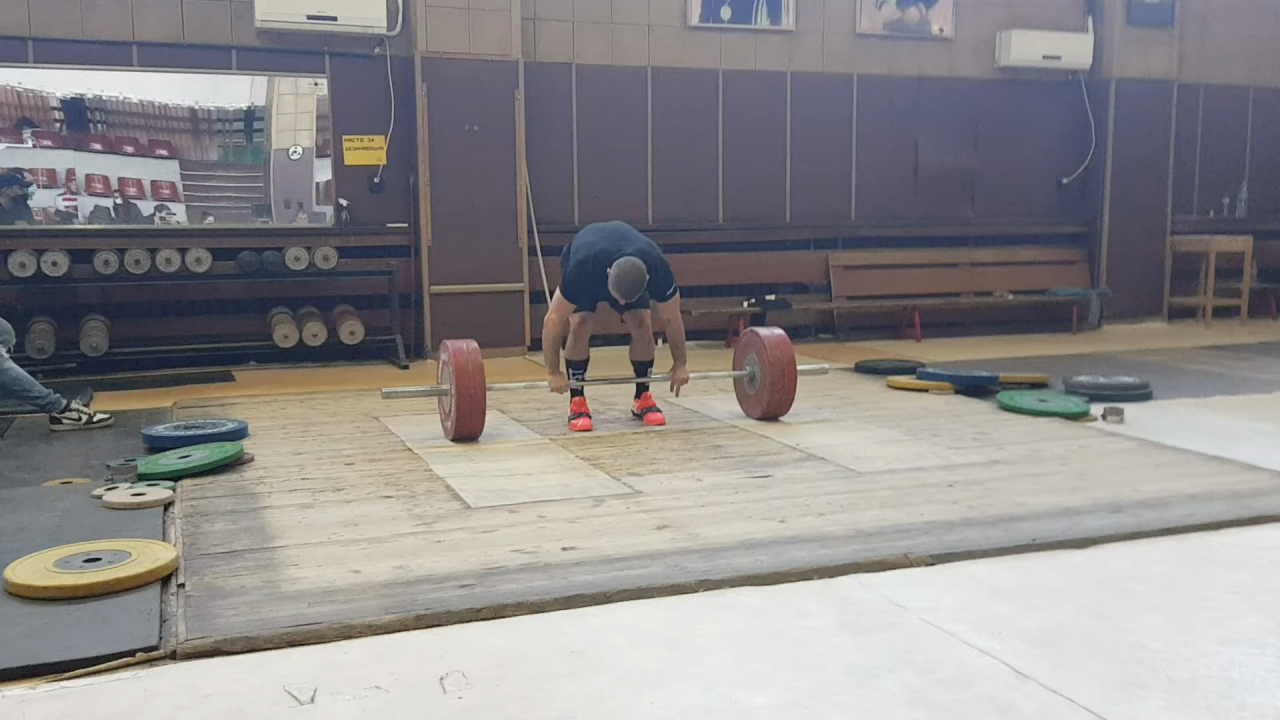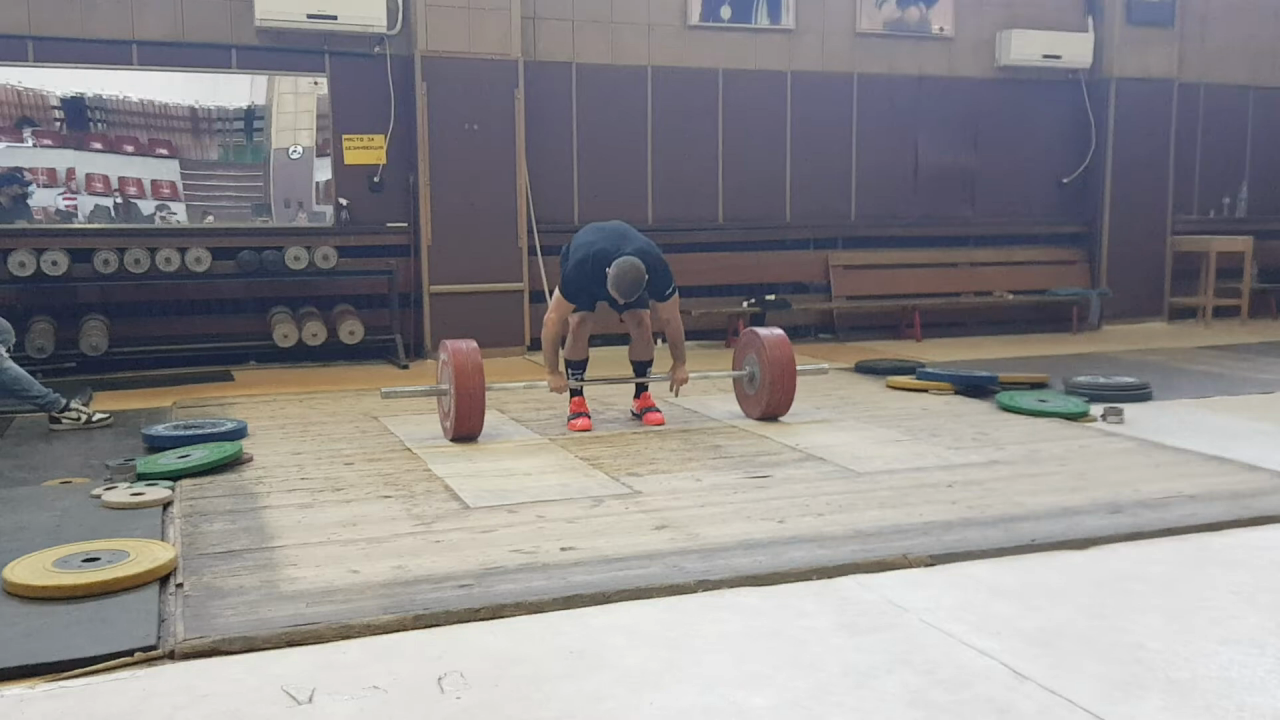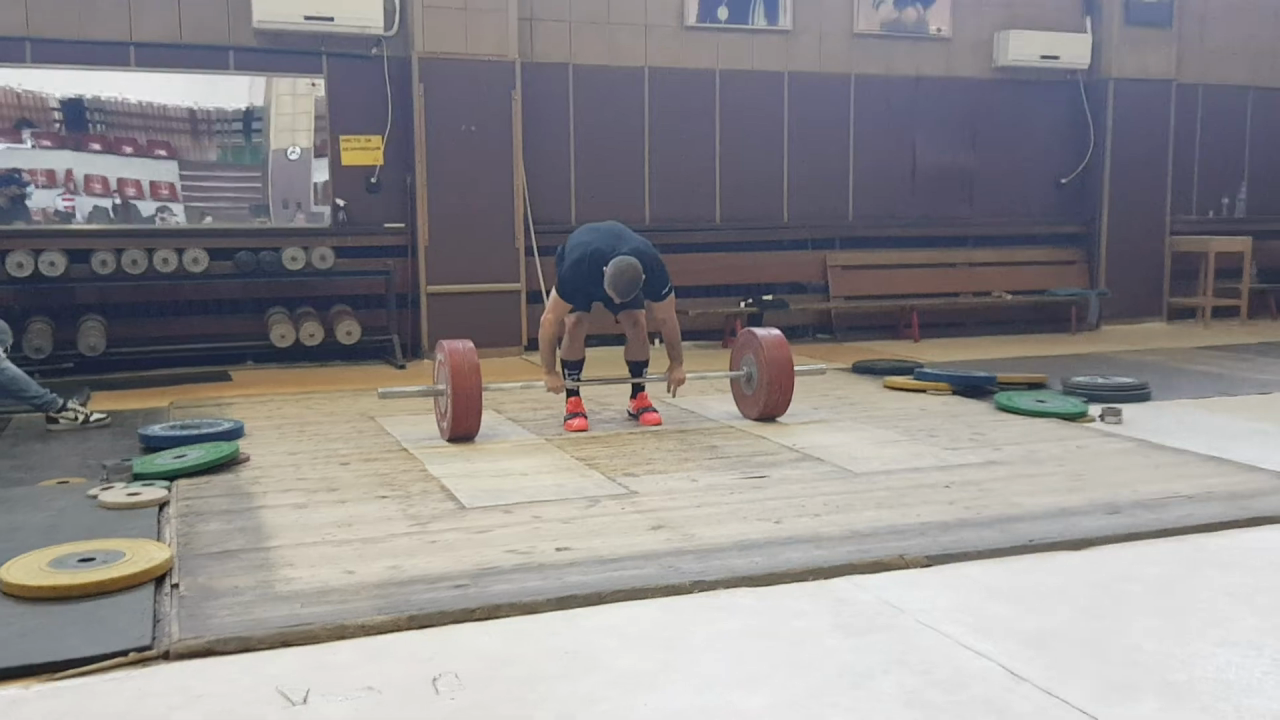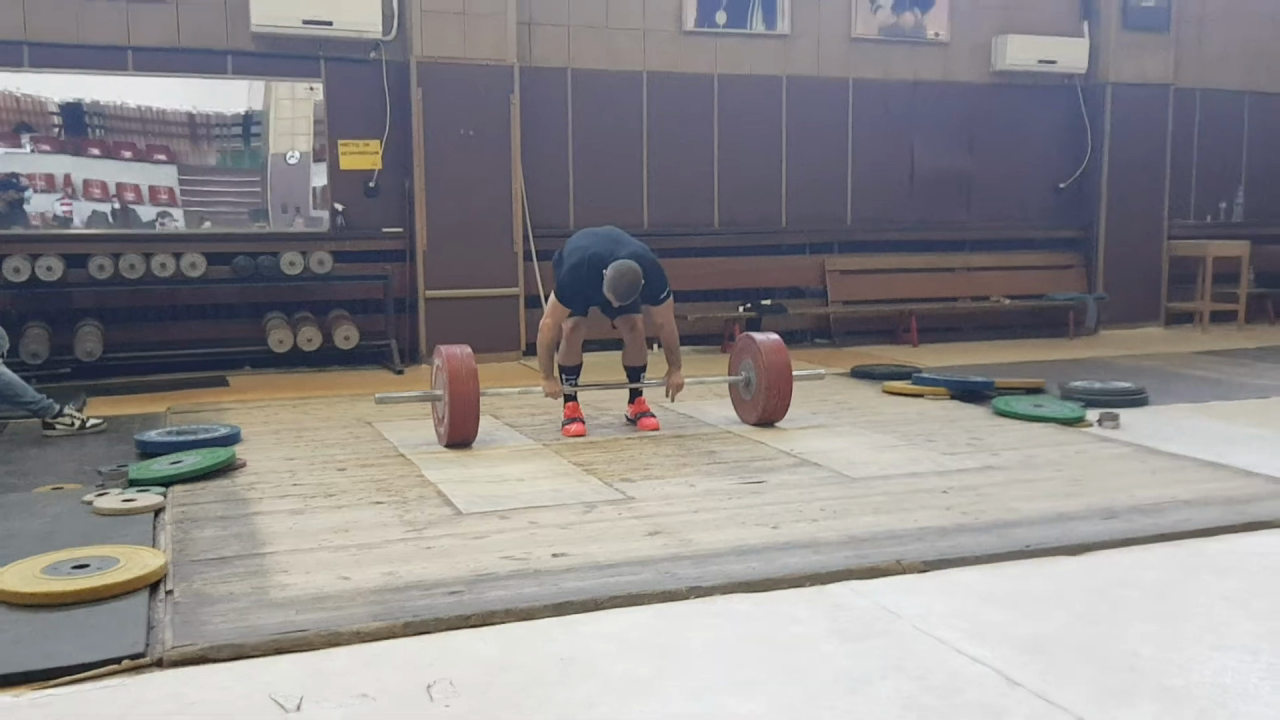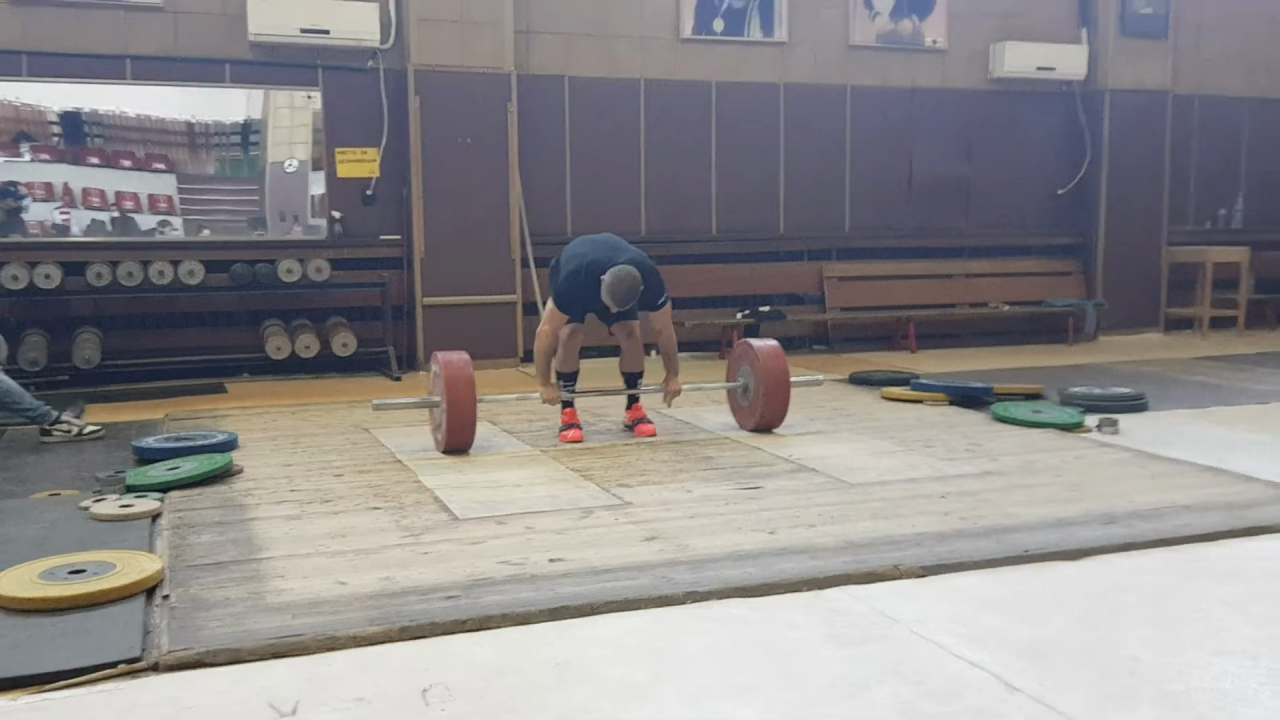
dt=0.1s
person 1, frame 1
left shoulder: (658, 271)
right shoulder: (581, 270)
left elbow: (671, 318)
right elbow: (554, 319)
left wrist: (680, 365)
right wrist: (553, 372)
right hip: (584, 262)
left knee: (643, 325)
right knee: (580, 325)
left ankle: (643, 399)
right ankle: (577, 402)
person 1, frame 2
left shoulder: (657, 270)
right shoulder: (580, 269)
left elbow: (670, 319)
right elbow: (552, 318)
left wrist: (679, 365)
right wrist: (553, 372)
right hip: (582, 259)
left knee: (642, 324)
right knee: (579, 325)
left ankle: (642, 399)
right ankle: (577, 402)
person 1, frame 3
left shoulder: (653, 270)
right shoulder: (576, 270)
left elbow: (666, 319)
right elbow: (550, 319)
left wrist: (676, 365)
right wrist: (549, 371)
right hip: (578, 263)
left knee: (638, 325)
right knee: (575, 325)
left ankle: (638, 399)
right ankle: (573, 402)
person 1, frame 4
left shoulder: (652, 274)
right shoulder: (574, 274)
left elbow: (665, 323)
right elbow: (548, 324)
left wrist: (675, 369)
right wrist: (547, 376)
right hip: (573, 264)
left knee: (635, 330)
right knee: (572, 330)
left ankle: (636, 404)
right ankle: (571, 407)
person 1, frame 5
left shoulder: (650, 280)
right shoulder: (573, 279)
left elbow: (663, 329)
right elbow: (546, 330)
left wrist: (672, 376)
right wrist: (545, 383)
left hip: (619, 285)
right hip: (574, 281)
left knee: (632, 336)
right knee: (569, 337)
left ankle: (634, 410)
right ankle: (568, 414)
